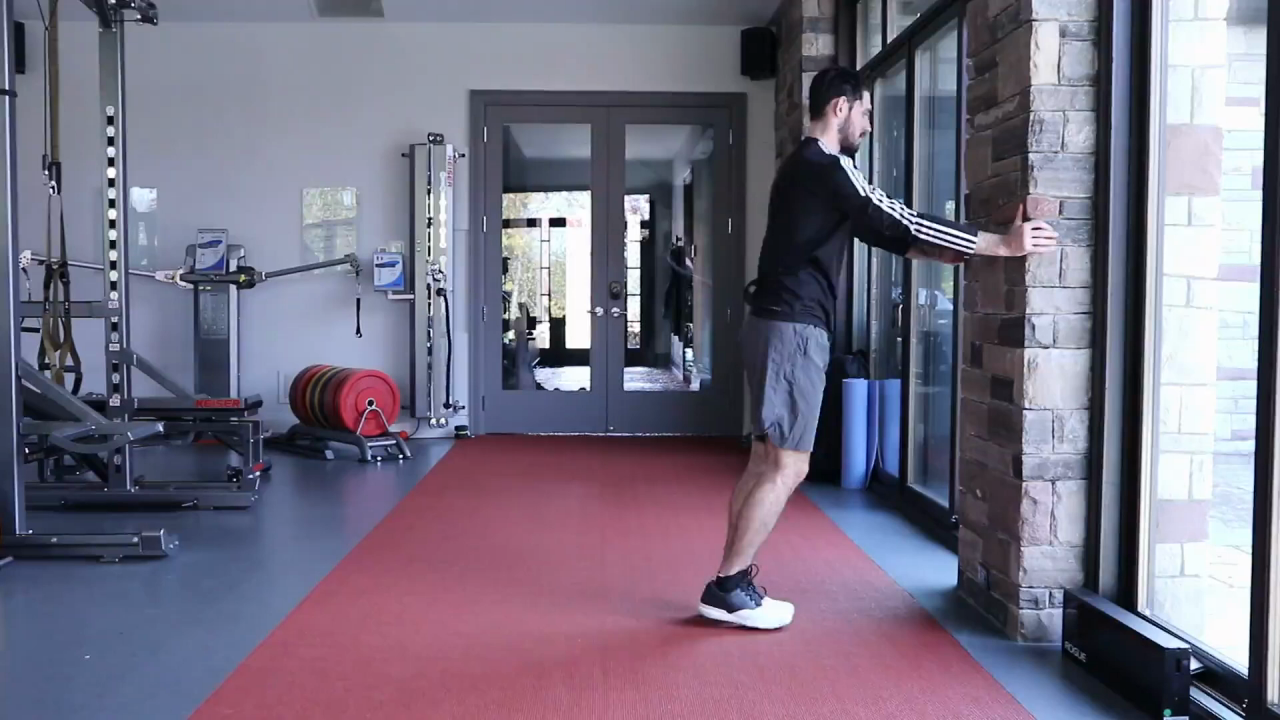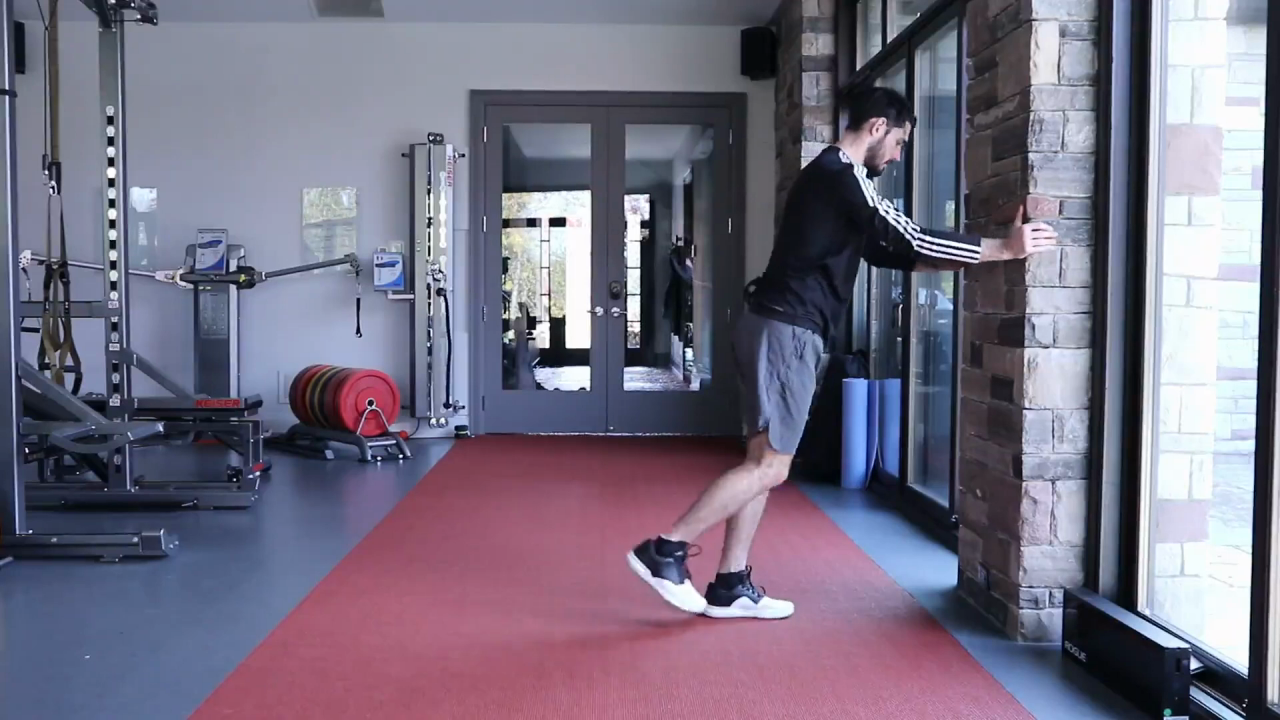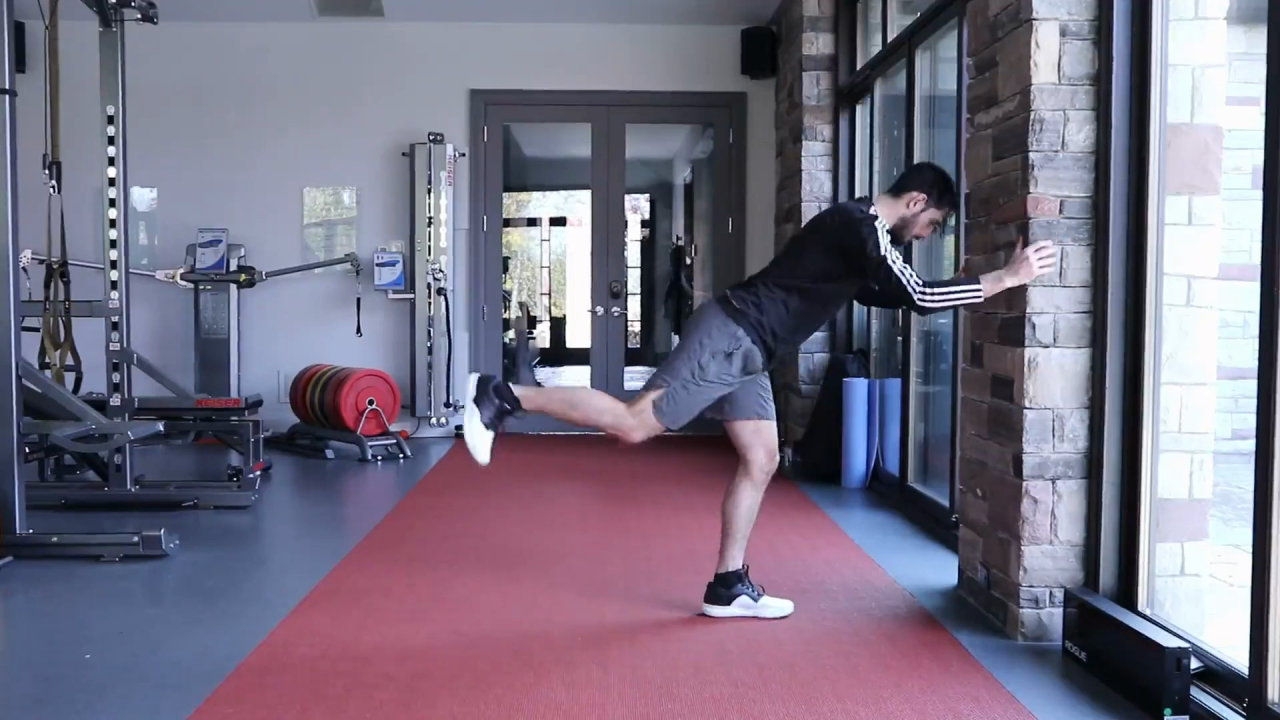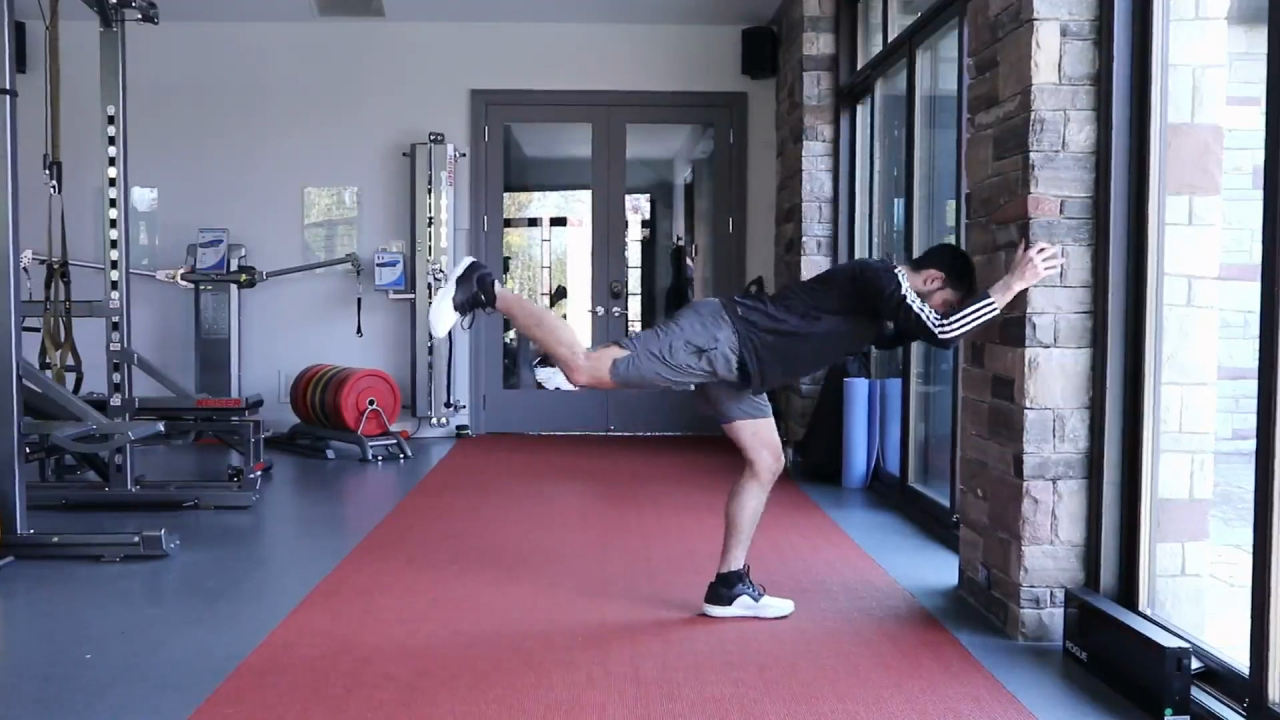
dt=0.4s
person 1, frame 1
left shoulder: (810, 167)
right shoulder: (825, 166)
left elbow: (887, 235)
right elbow: (904, 224)
left wrist: (962, 252)
right wrist: (1002, 244)
left hip: (783, 326)
right hip: (792, 329)
left knee: (767, 460)
right knee: (788, 466)
left ankle: (734, 583)
right ankle: (726, 587)
person 1, frame 2
left shoulder: (833, 176)
right shoulder: (840, 175)
left elbow: (886, 251)
right elbow: (910, 238)
left wrist: (964, 256)
right wrist: (1004, 247)
left hip: (788, 332)
right hip: (786, 332)
left knee: (764, 461)
right knee: (769, 464)
left ankle: (728, 587)
right ankle: (667, 549)
person 1, frame 3
left shoulder: (863, 230)
right shoulder: (864, 226)
left elbow: (891, 294)
right elbow: (919, 298)
left wrist: (972, 286)
right wrist: (1006, 277)
left hip: (742, 349)
right hip: (727, 337)
left knee: (761, 461)
right knee: (634, 424)
left ankle: (730, 588)
right ankle: (501, 399)
person 1, frame 4
left shoulder: (882, 304)
right shoulder: (884, 278)
left elbow: (907, 333)
right elbow: (940, 332)
right wrist: (1014, 283)
left hip: (730, 363)
right hip: (713, 339)
left knee: (767, 463)
right knee: (585, 368)
left ankle: (729, 587)
right ankle: (484, 289)
